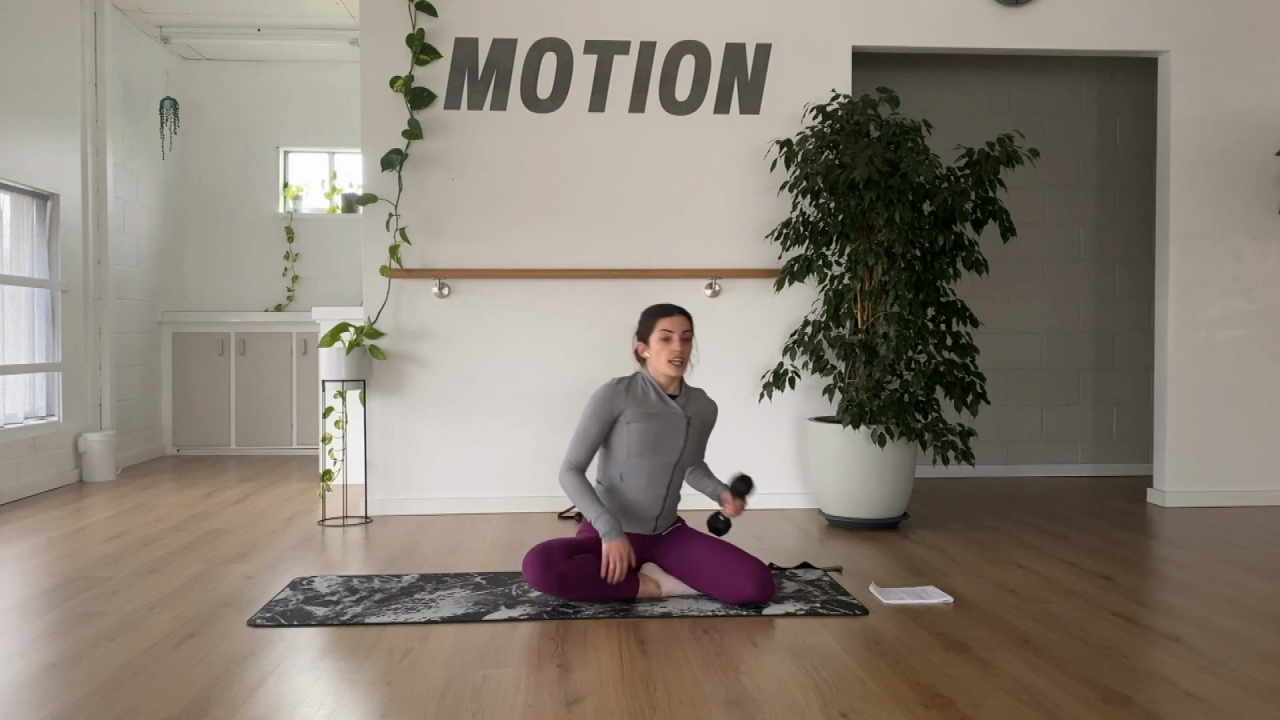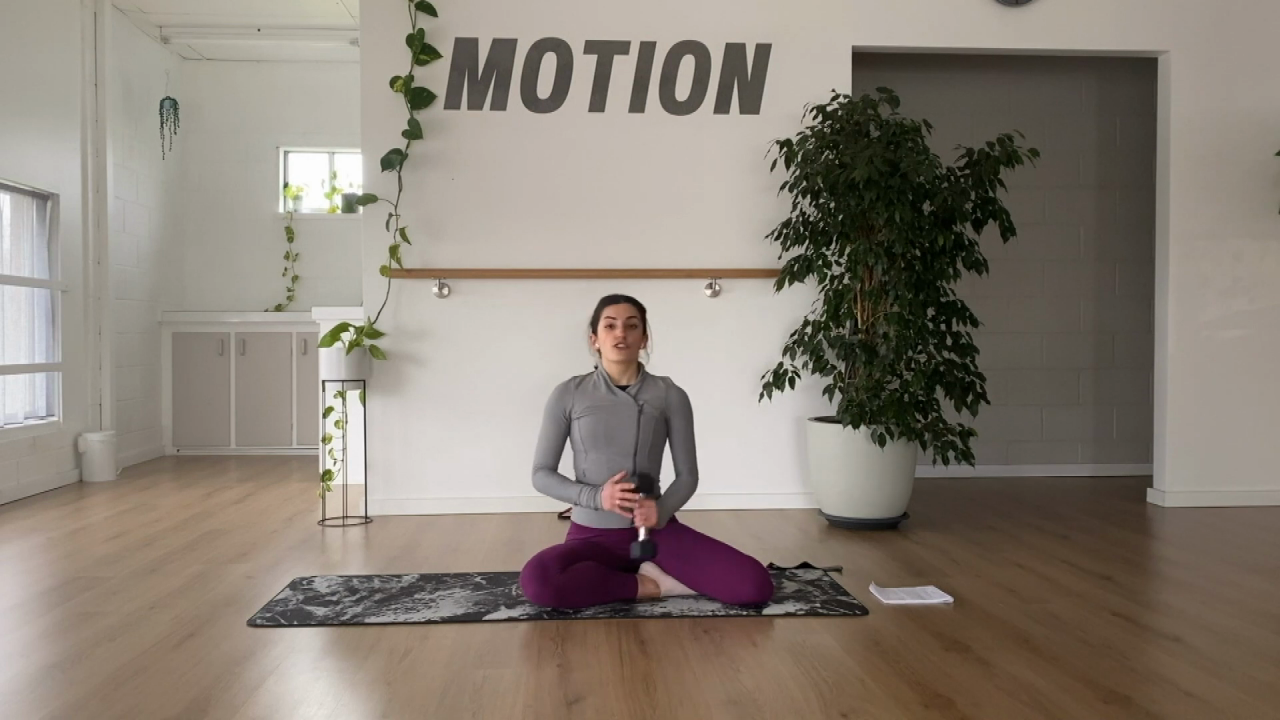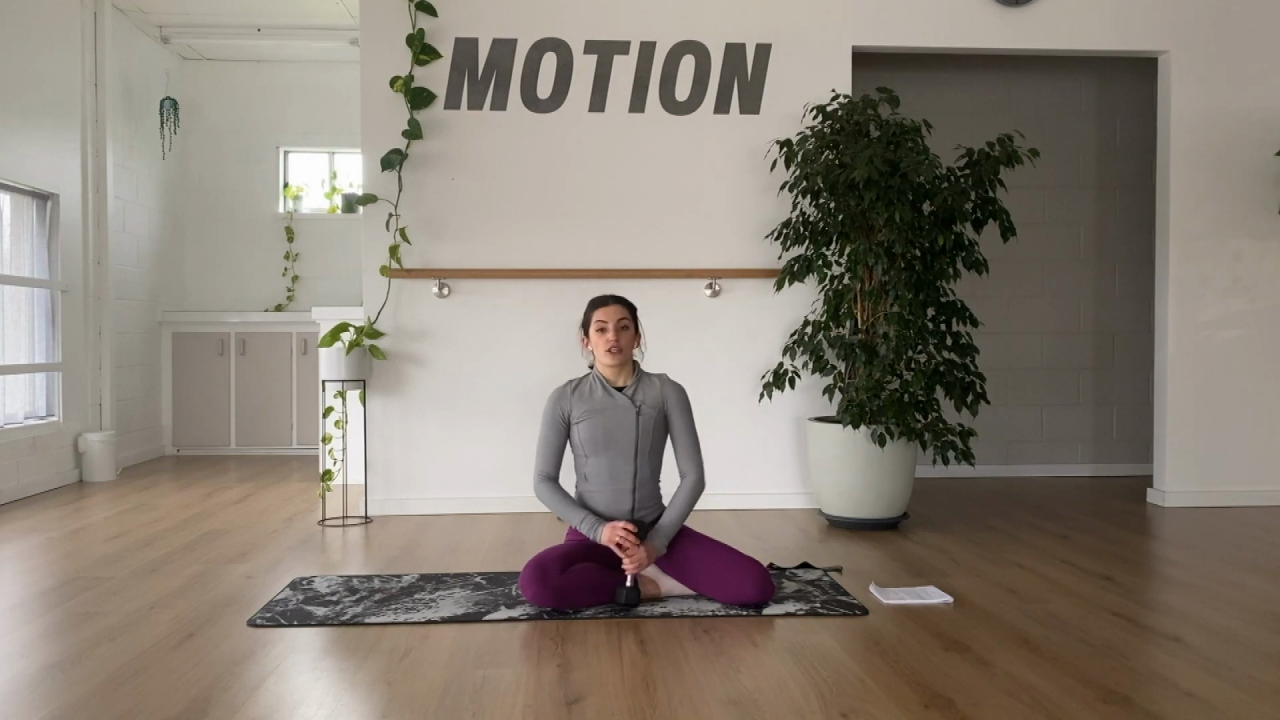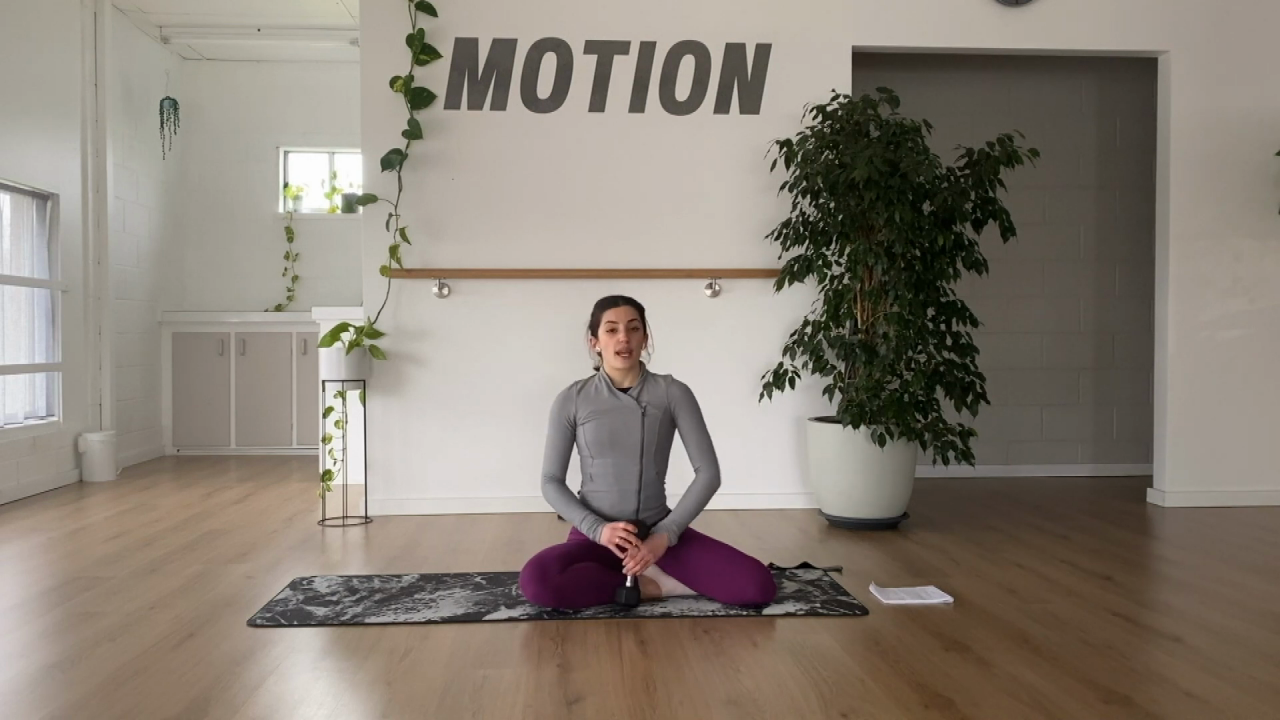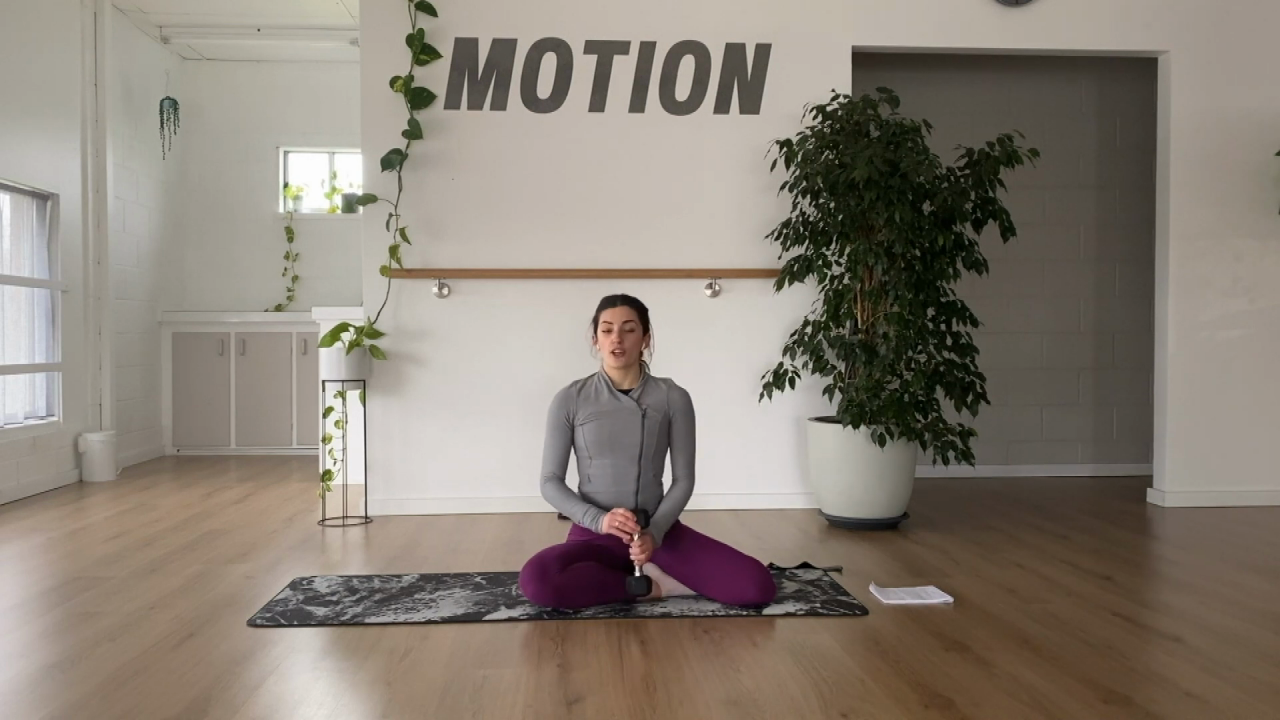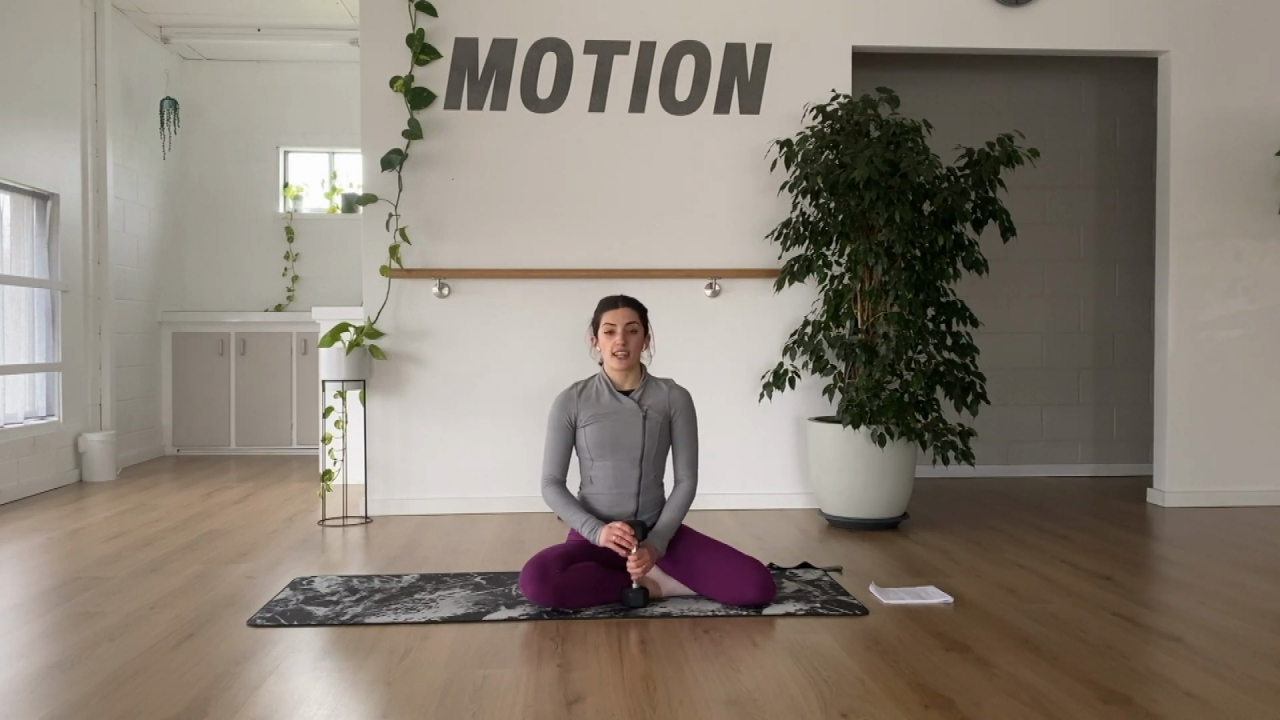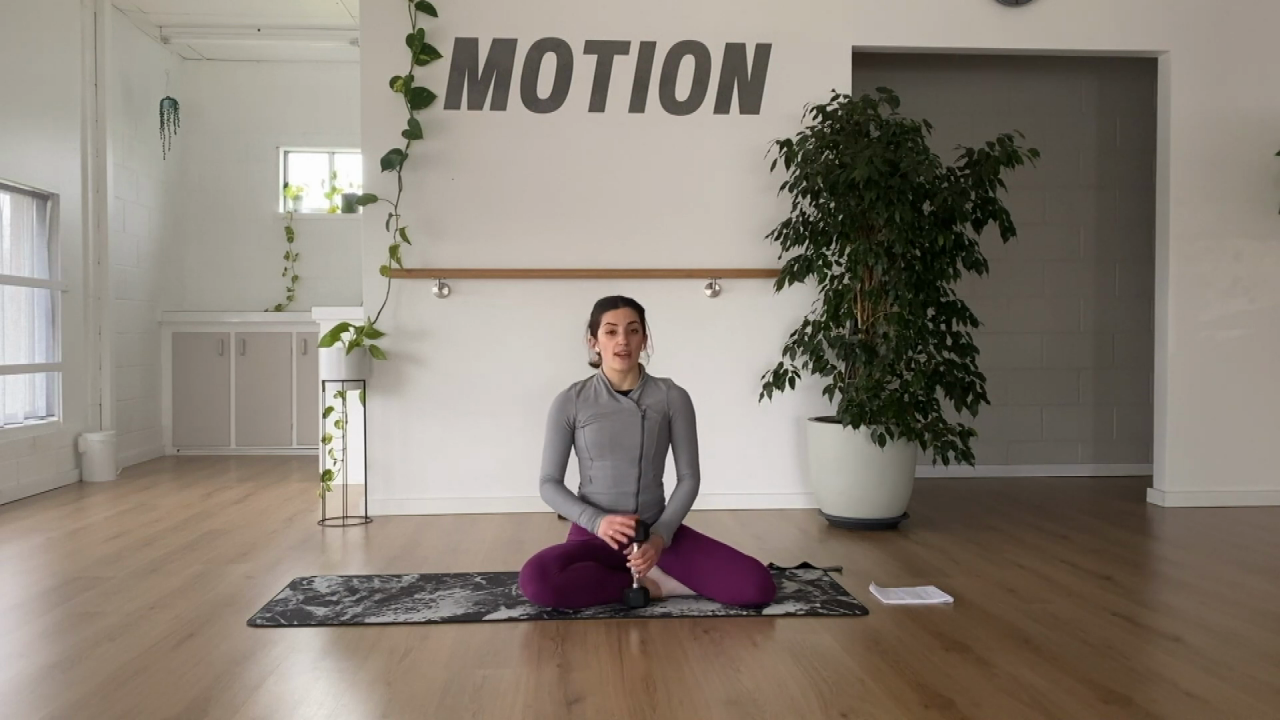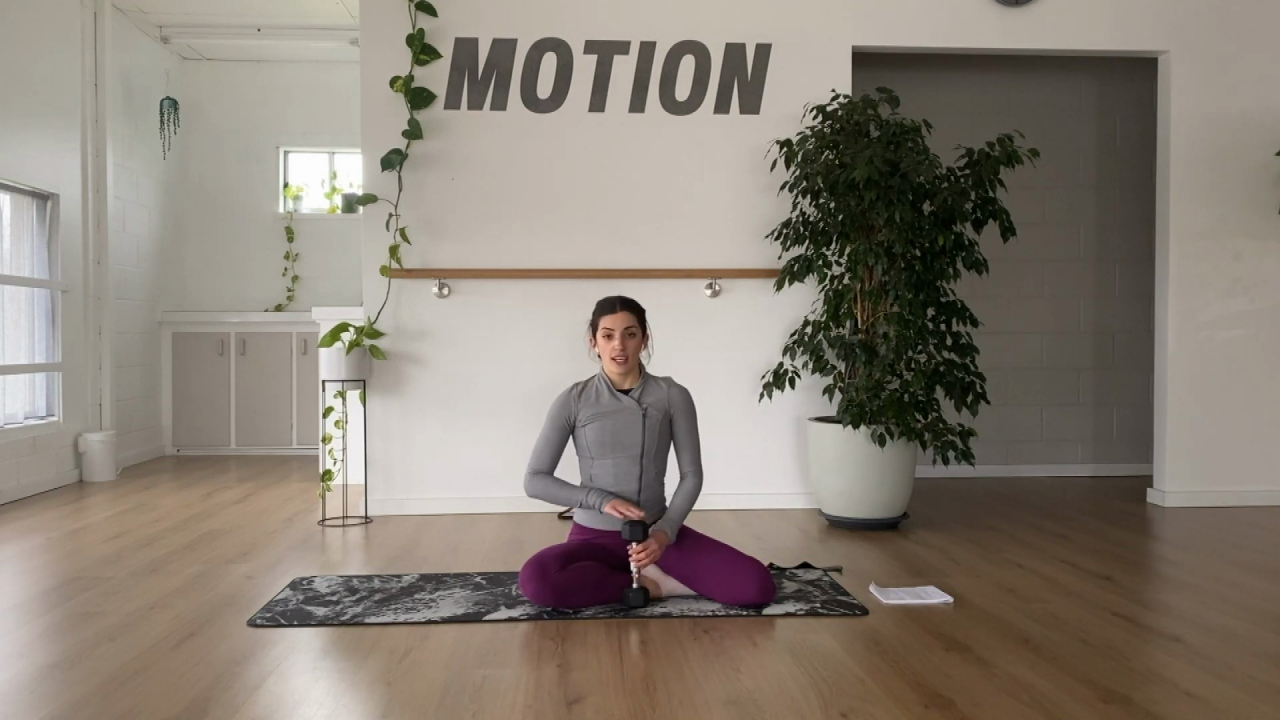
dt=0.4s
person 1, frame 1
left shoulder: (704, 407)
right shoulder: (614, 395)
right elbow: (571, 471)
left wrist: (722, 492)
right wrist: (610, 531)
left hip: (668, 535)
right hip: (606, 533)
left knee: (758, 586)
right knee: (539, 566)
left ankle: (646, 573)
right ankle: (655, 585)
person 1, frame 2
left shoulder: (670, 396)
right shoulder: (567, 395)
left elbow: (687, 475)
right elbow: (541, 473)
left wrist: (660, 506)
right wrist: (596, 496)
left hip: (655, 530)
right hip: (592, 533)
left knee: (756, 586)
right knee: (537, 582)
left ankle: (654, 570)
right ankle: (653, 585)
person 1, frame 3
left shoulder: (668, 392)
right shoulder: (565, 399)
left elbow: (693, 477)
right elbow: (544, 481)
left wrist: (657, 541)
right wrist: (598, 529)
left hip: (656, 529)
right hip: (591, 534)
left knee: (757, 586)
right knee: (536, 583)
left ankle: (650, 570)
right ankle: (654, 584)
person 1, frame 4
left shoulder: (673, 393)
right shoulder: (571, 400)
left elbow: (709, 472)
right elbow: (551, 481)
left wrist: (666, 534)
right wrist: (597, 528)
left hip: (658, 530)
right hip: (594, 534)
left knee: (758, 586)
right knee: (535, 581)
left ankle: (652, 570)
right ankle: (656, 584)
person 1, frame 5
left shoulder: (673, 398)
right shoulder: (570, 400)
left elbow: (683, 480)
right elbow: (551, 481)
left wrist: (654, 532)
right wrist: (598, 519)
left hip: (658, 530)
right hip: (594, 534)
left knee: (757, 586)
right knee: (536, 581)
left ankle: (650, 571)
right ankle: (659, 584)
person 1, frame 6
left shoulder: (674, 398)
right shoulder: (571, 401)
left elbow: (686, 480)
right elbow: (551, 484)
left wrist: (656, 543)
right wrist: (597, 530)
left hip: (658, 531)
right hip: (593, 535)
left knee: (757, 585)
right knee: (535, 581)
left ankle: (653, 569)
right ankle: (657, 584)
person 1, frame 7
left shoulder: (672, 397)
right shoulder: (569, 402)
left elbow: (689, 478)
right elbow: (549, 483)
left wrist: (661, 535)
right wrist: (596, 521)
left hip: (657, 531)
right hip: (593, 536)
left knee: (757, 585)
right knee: (535, 580)
right ankle: (657, 584)
person 1, frame 8
left shoulder: (673, 396)
right shoulder: (572, 401)
left elbow: (692, 475)
right elbow: (535, 481)
left wrist: (666, 530)
right wrist: (599, 499)
left hip: (656, 532)
right hip: (594, 536)
left knee: (757, 585)
right knee: (535, 580)
left ankle: (650, 573)
right ankle: (656, 583)
